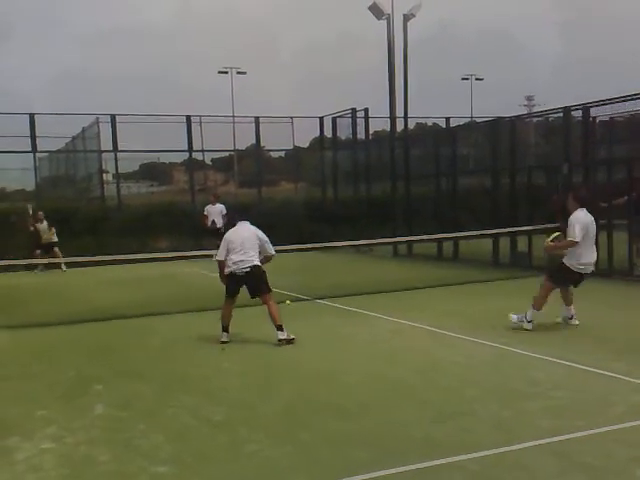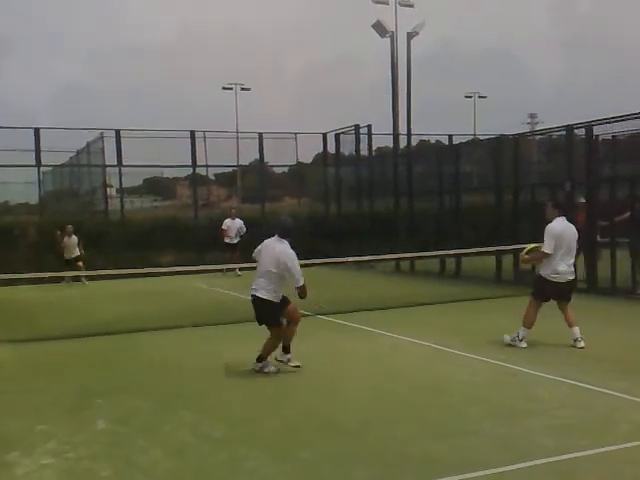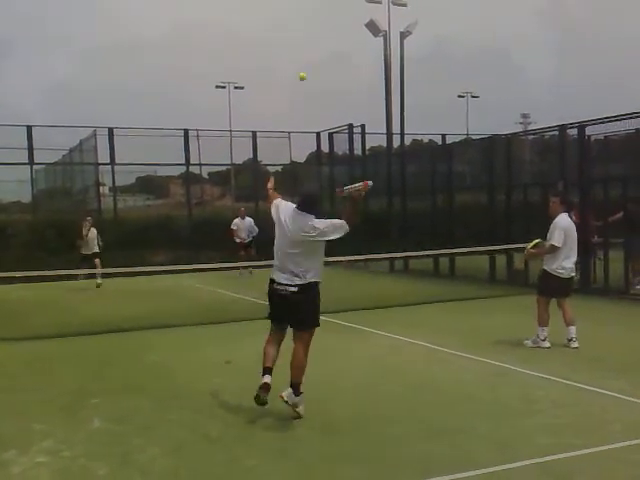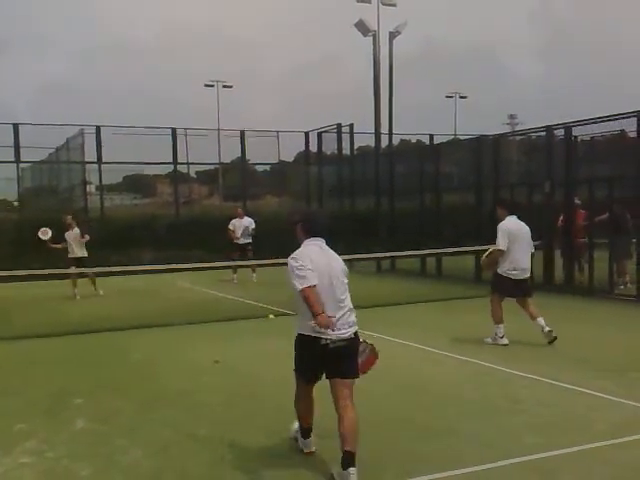
dt=0.7s
person 1, frame 1
left shoulder: (228, 234)
right shoulder: (257, 232)
left elbow: (220, 259)
right elbow: (270, 255)
left wrist: (222, 275)
left hip: (233, 271)
right hip: (252, 268)
left knee: (229, 301)
right knee: (269, 300)
left ankle: (225, 334)
right ankle: (281, 333)
person 1, frame 2
left shoulder: (266, 244)
right shoulder: (288, 255)
left elbow: (255, 256)
right elbow: (299, 285)
right wrist: (303, 294)
left hip: (270, 295)
right hip: (266, 298)
left knee: (295, 315)
right knee: (277, 331)
left ankle: (285, 354)
right ankle: (260, 362)
person 1, frame 3
left shoulder: (284, 212)
right shoulder: (316, 227)
left elbow: (274, 199)
right elbow: (345, 224)
left wrist: (270, 188)
right wrist: (352, 201)
left hip: (278, 286)
right hip: (304, 291)
left knee: (275, 337)
right knee: (301, 345)
left ankle: (266, 377)
right ankle: (294, 393)
person 1, frame 4
left shoulder: (299, 257)
right shoulder: (335, 258)
left elbow: (310, 291)
left wrist: (319, 316)
left hip: (315, 337)
right hip: (347, 334)
left knee: (304, 388)
right knee: (345, 401)
left ankle: (305, 437)
person 2, frame 1
left shoulder: (576, 218)
right shoulder: (589, 218)
left elbow: (573, 241)
left wrist: (553, 246)
right wrist: (560, 248)
left hip: (573, 264)
right hip: (586, 266)
left knee: (545, 287)
right knee: (564, 286)
left ankle: (527, 320)
right ankle: (570, 316)
person 2, frame 2
left shoulder: (552, 227)
right shoulder: (572, 229)
left elbow: (546, 252)
left wrist: (528, 259)
left hip: (550, 275)
right hip: (568, 276)
left knee: (534, 305)
right knee: (565, 306)
left ankle: (519, 338)
right ankle: (578, 339)
person 2, frame 3
left shoulder: (559, 222)
right shoulder: (569, 222)
left elbow: (554, 247)
left wrist: (535, 253)
right wrist: (541, 249)
left hip: (553, 271)
right hip: (566, 271)
left knee: (542, 302)
right knee: (563, 303)
left ankle: (542, 338)
right ankle: (572, 338)
person 2, frame 4
left shoulder: (503, 225)
right shoulder: (525, 227)
left elbow: (500, 250)
right elbow: (530, 250)
left wrist: (489, 261)
left hip: (506, 272)
right hip: (524, 272)
left knee: (495, 300)
right knee: (525, 303)
left ankle: (499, 336)
right ankle: (546, 329)
